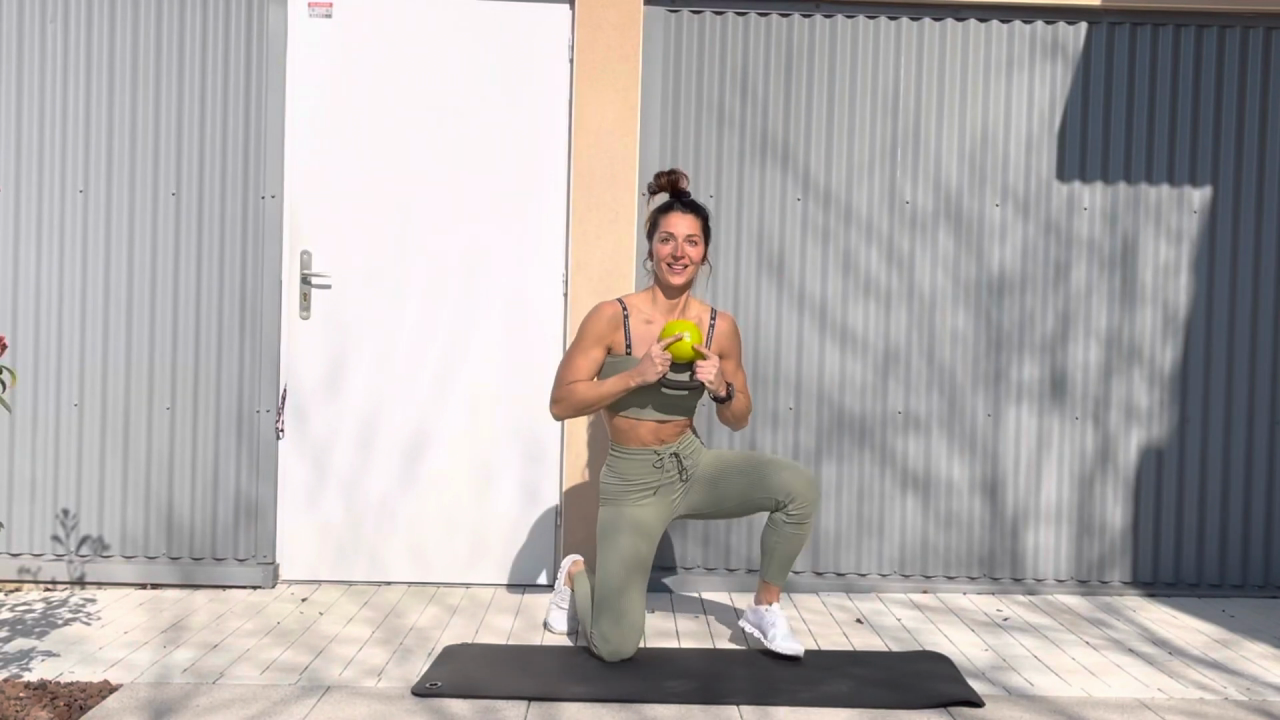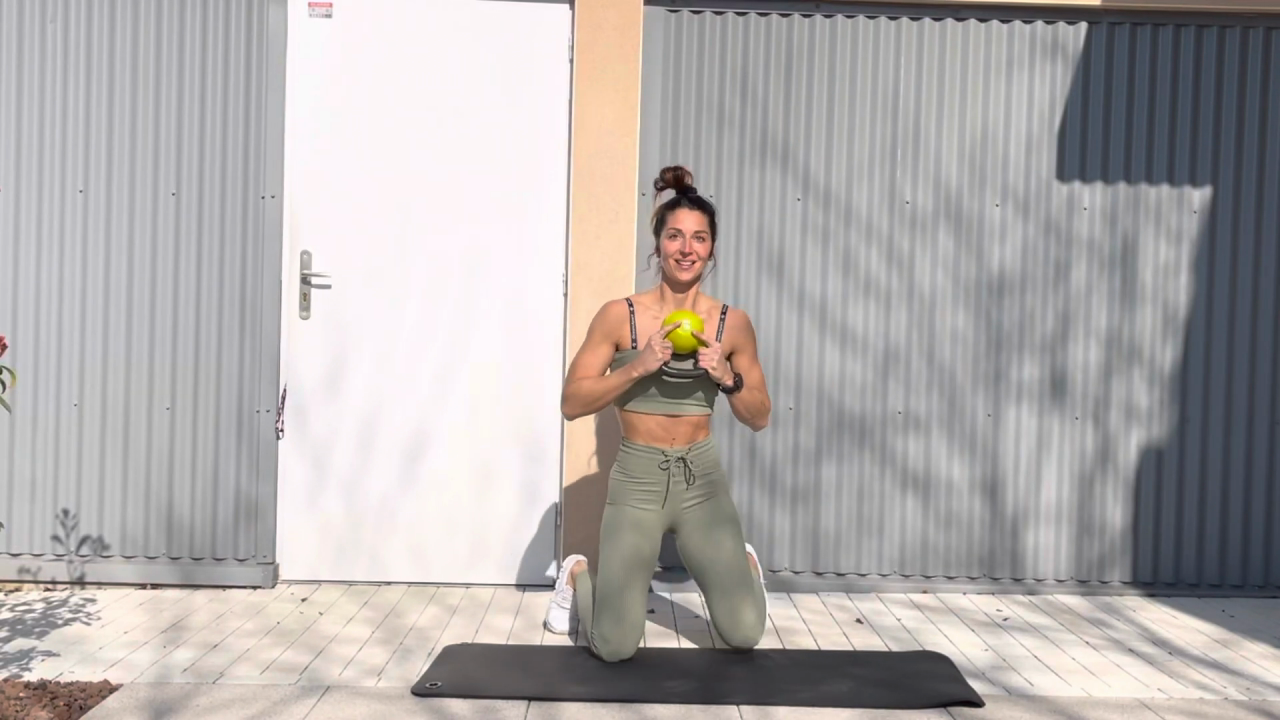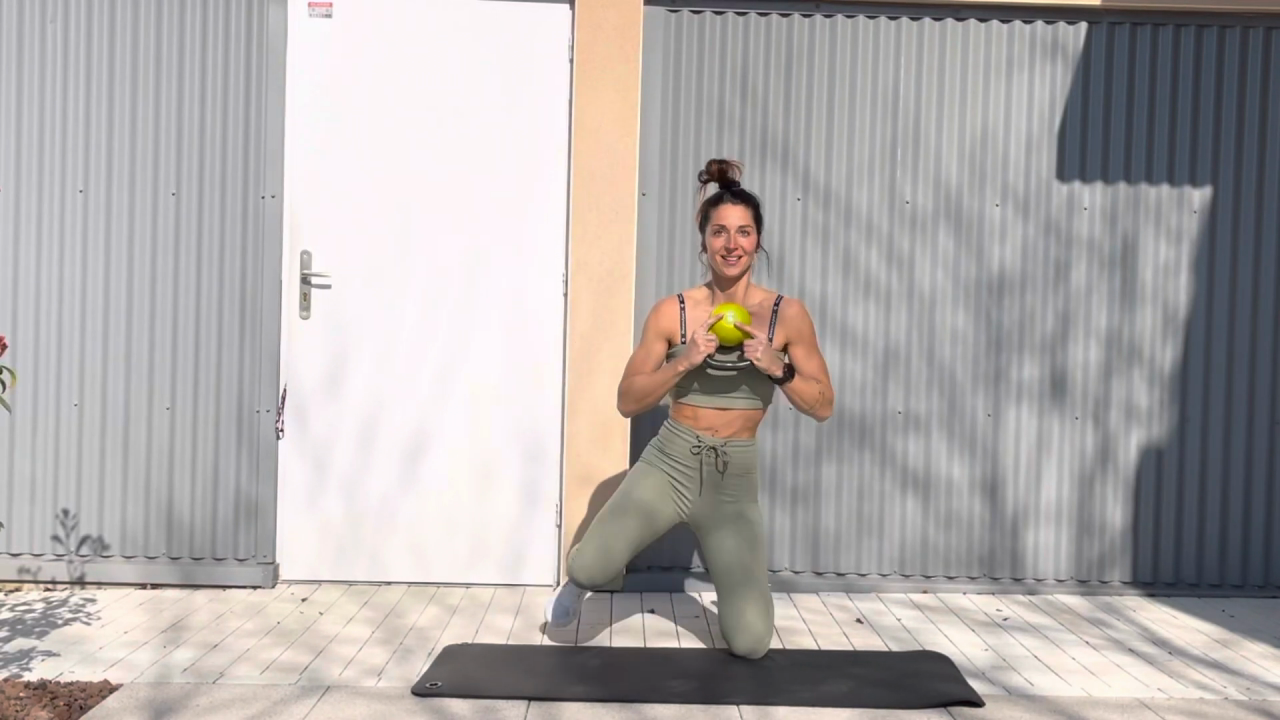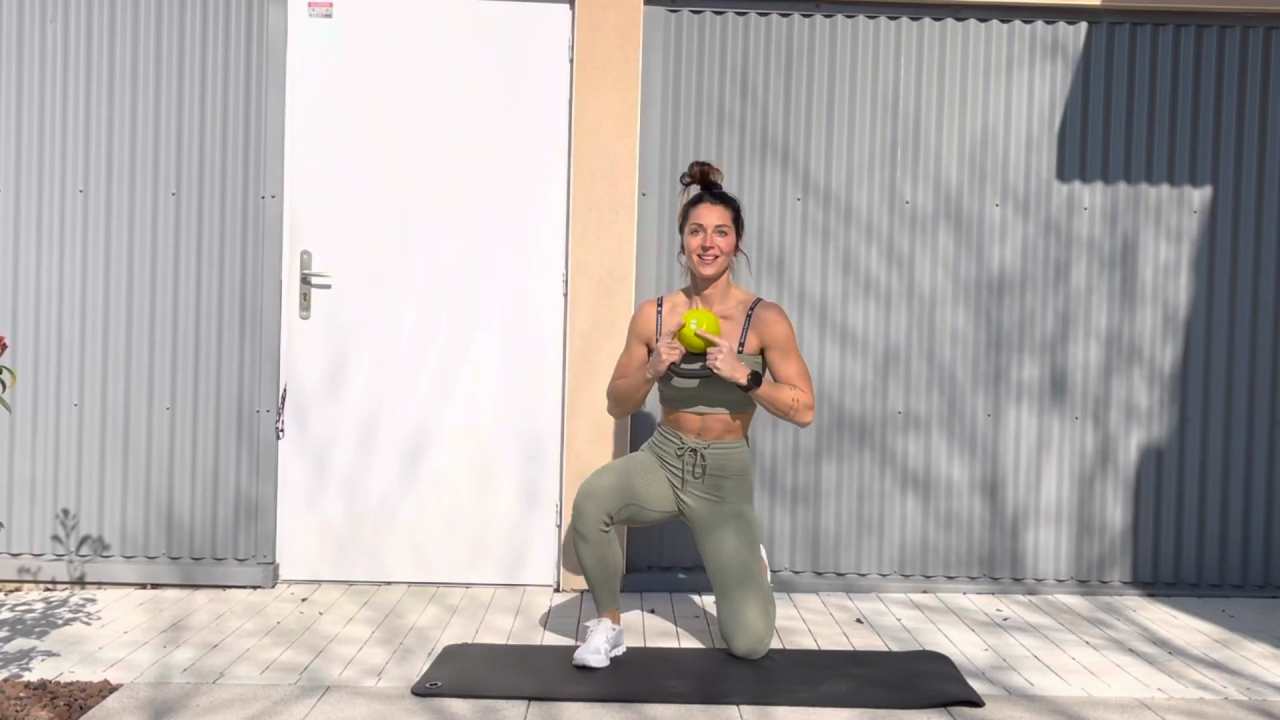
dt=0.3s
person 1, frame 1
left shoulder: (720, 327)
right shoulder: (609, 317)
left elbow: (740, 418)
right elbow: (560, 403)
left wrist: (721, 388)
right wrist: (634, 374)
left hip: (692, 468)
right hip: (630, 482)
left knee: (800, 486)
right knee: (615, 647)
left ankle: (763, 609)
right ankle: (576, 577)
person 1, frame 2
left shoulder: (733, 323)
right shoulder: (618, 315)
left elbow: (760, 418)
right elbow: (572, 404)
left wrist: (727, 377)
right wrist: (637, 367)
left hip: (702, 482)
right hip: (637, 481)
left knee: (744, 635)
right knee: (614, 648)
left ankle: (742, 564)
right ankle: (577, 577)
person 1, frame 3
left shoulder: (788, 313)
right shoulder: (671, 311)
left elbow: (823, 406)
right elbow: (627, 402)
left wrist: (777, 368)
right wrist: (683, 363)
left hip: (733, 479)
right hip: (668, 463)
left knee: (750, 644)
right knee: (592, 568)
left ankle: (749, 570)
right ankle: (581, 583)
person 1, frame 4
left shoulder: (764, 317)
right shoulder: (652, 314)
left elbow: (804, 411)
right elbow: (617, 405)
left wrist: (744, 375)
right wrist: (652, 368)
left hip: (726, 476)
right hip: (661, 460)
left knee: (749, 643)
right knee: (592, 499)
left ankle: (752, 566)
right ankle: (607, 623)
